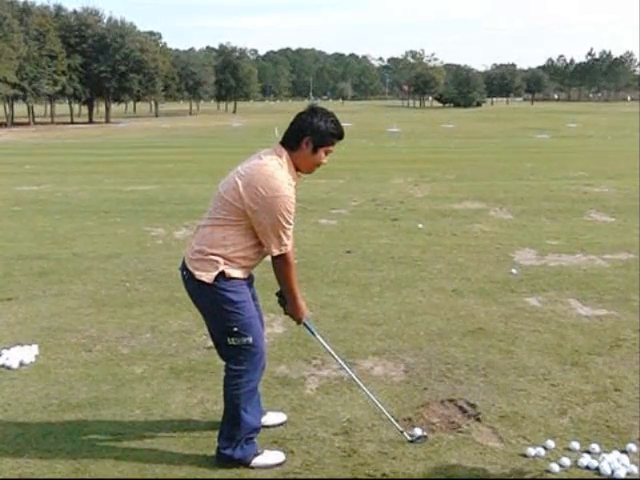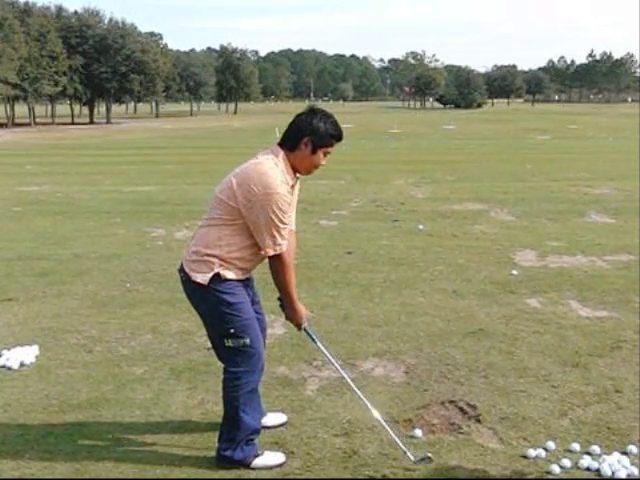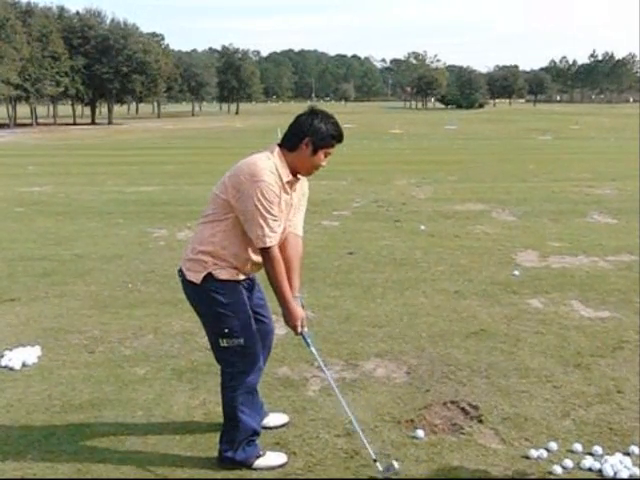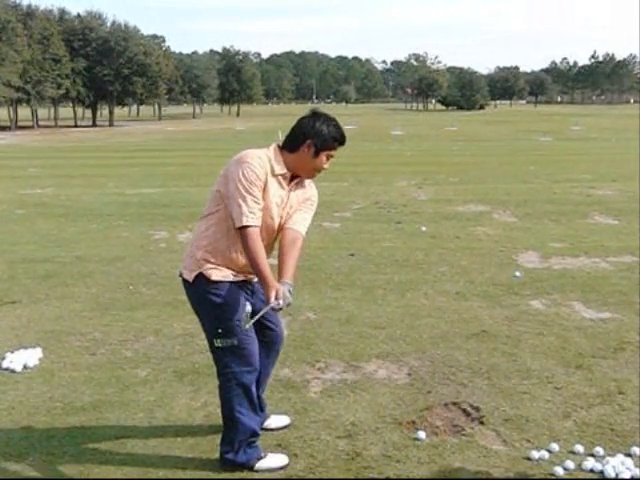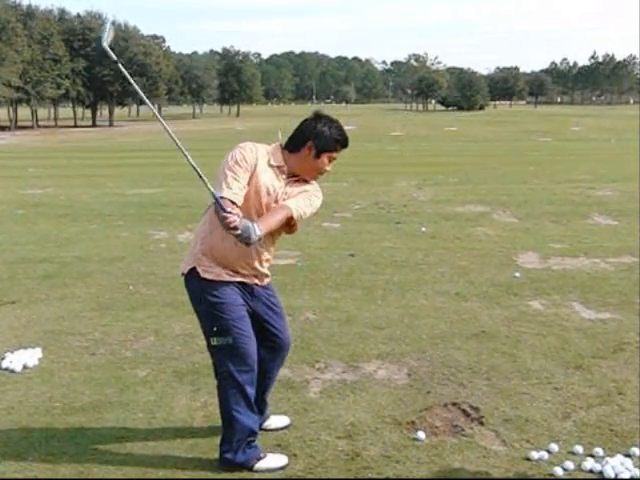
dt=1s
person 1, frame 1
left shoulder: (272, 161)
right shoulder: (274, 183)
left elbow: (281, 246)
right elbow: (281, 253)
left wrist: (288, 293)
right wrist: (294, 300)
left hip: (227, 267)
right hip: (214, 274)
left knee: (251, 341)
right knee: (247, 356)
left ankle: (249, 412)
right ankle: (236, 447)
person 1, frame 2
left shoulder: (285, 171)
right shoulder: (270, 182)
left elbow: (287, 236)
right elbow: (277, 254)
left wrist: (290, 295)
right wrist: (293, 304)
left hip: (232, 270)
right hip: (212, 275)
left knee: (254, 339)
right knee: (246, 356)
left ankle: (249, 412)
right ankle: (237, 448)
person 1, frame 3
left shoulder: (299, 182)
right shoulder: (260, 175)
left elbow: (291, 239)
right elbow: (269, 248)
left wrist: (295, 297)
right wrist: (288, 304)
left hip: (239, 271)
right hip: (211, 274)
left knee: (261, 336)
right knee: (243, 356)
left ankle: (250, 411)
right ankle: (239, 448)
person 1, frame 4
left shoulder: (306, 193)
right shoulder: (251, 164)
left elbow: (292, 236)
right elbow: (247, 229)
left wrist: (285, 284)
right wrist: (268, 282)
left hip: (246, 276)
right hip: (211, 273)
left knee: (269, 338)
right knee: (241, 358)
left ankle: (252, 412)
right ankle: (240, 449)
person 1, frame 5
left shoulder: (310, 193)
right shoulder: (249, 155)
left elbow: (282, 213)
right elbow: (225, 204)
left wrist: (253, 228)
right wrist: (232, 220)
left hip: (255, 277)
right hip: (212, 273)
left knee: (276, 343)
right knee: (239, 359)
left ankle: (253, 413)
right ankle: (240, 450)
